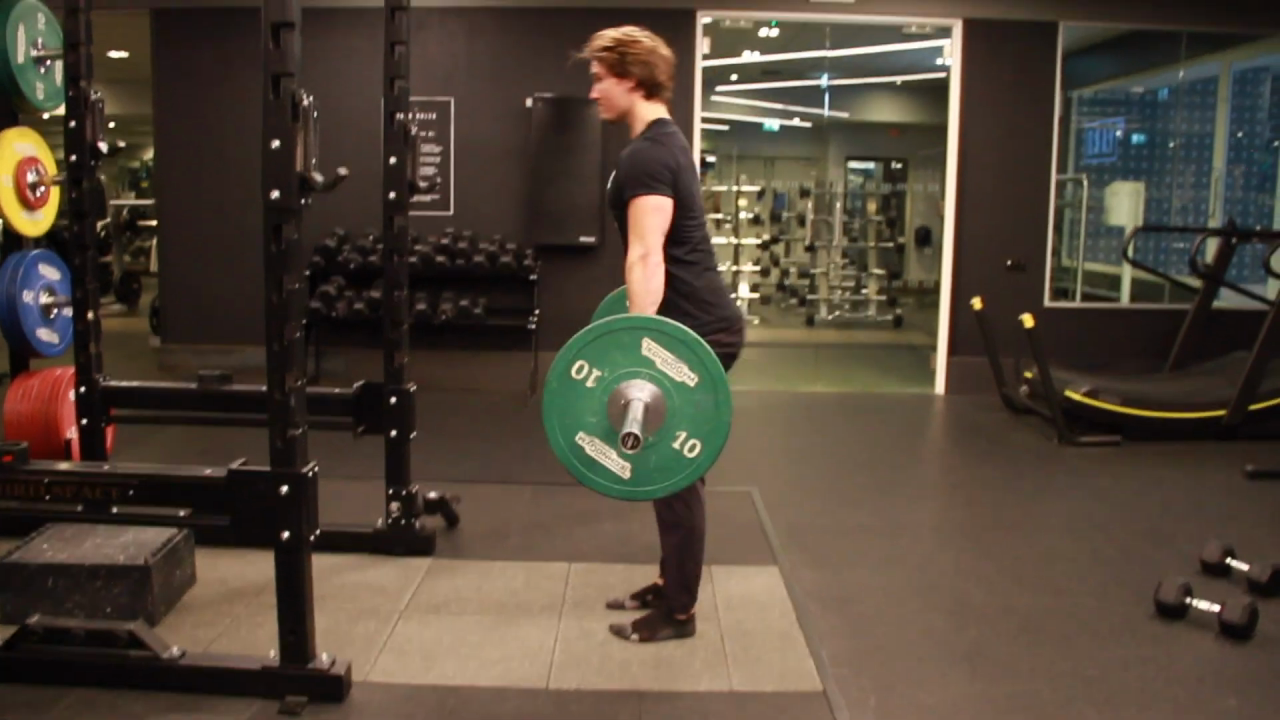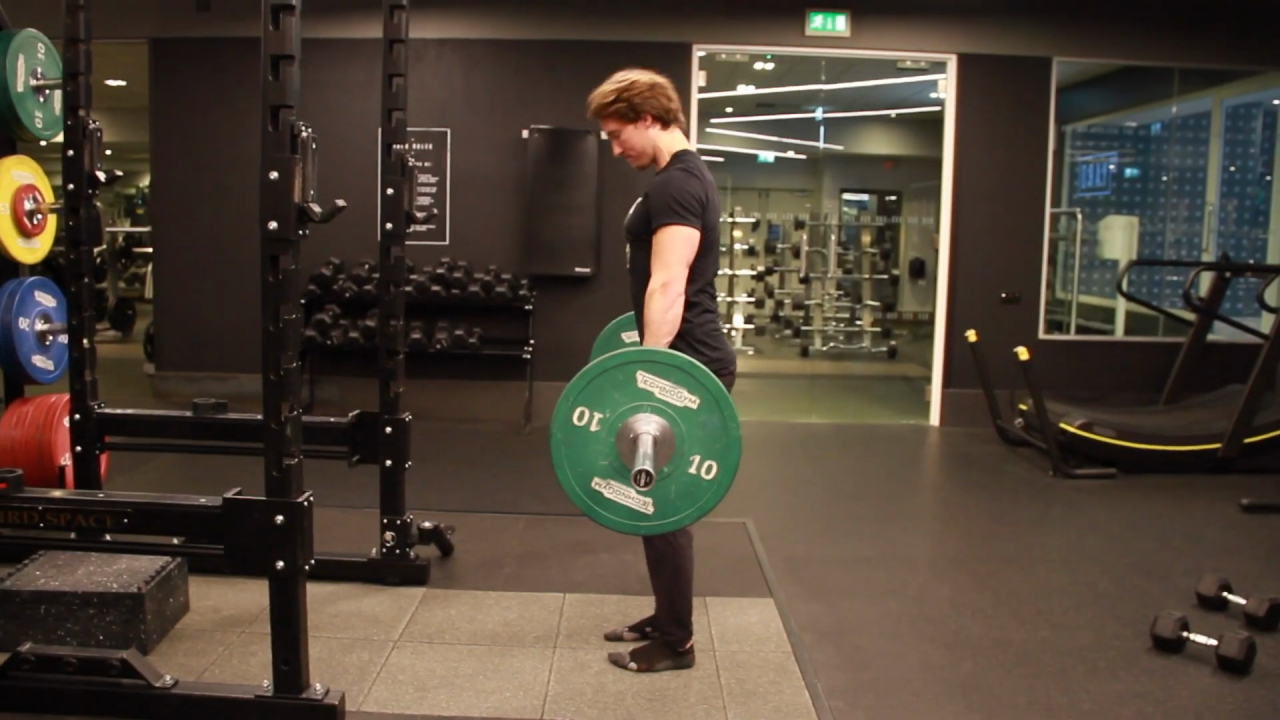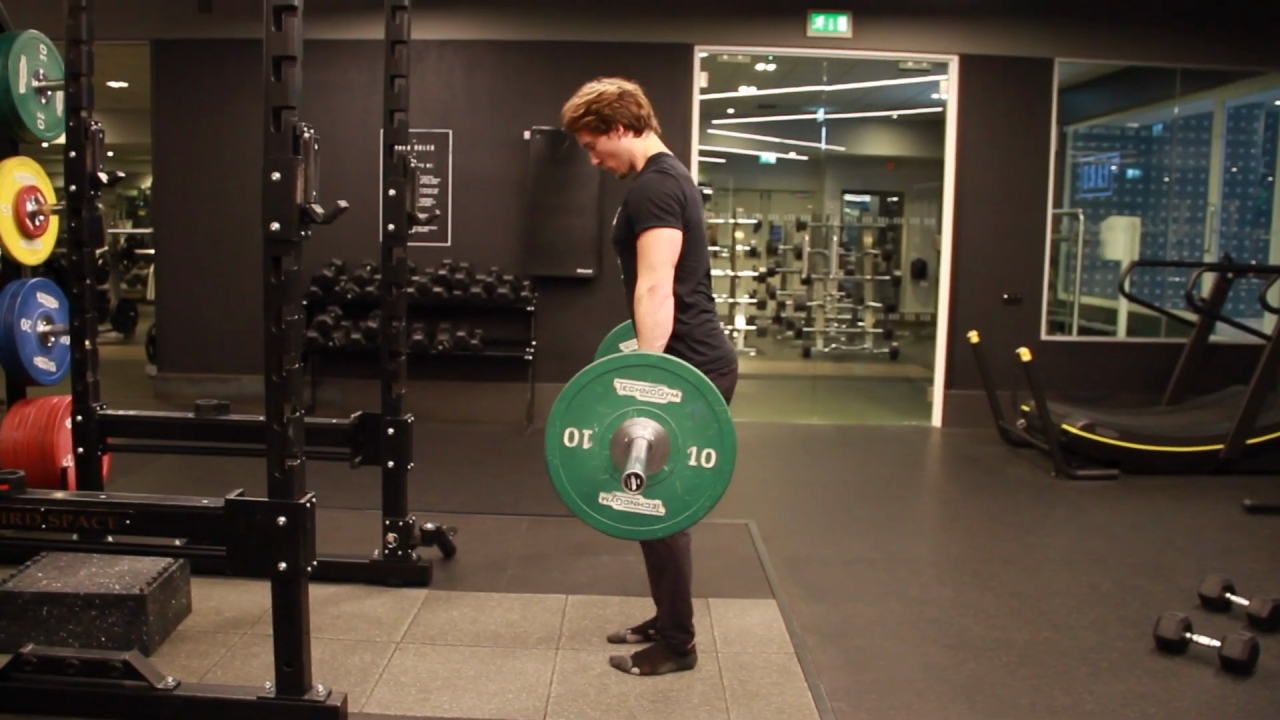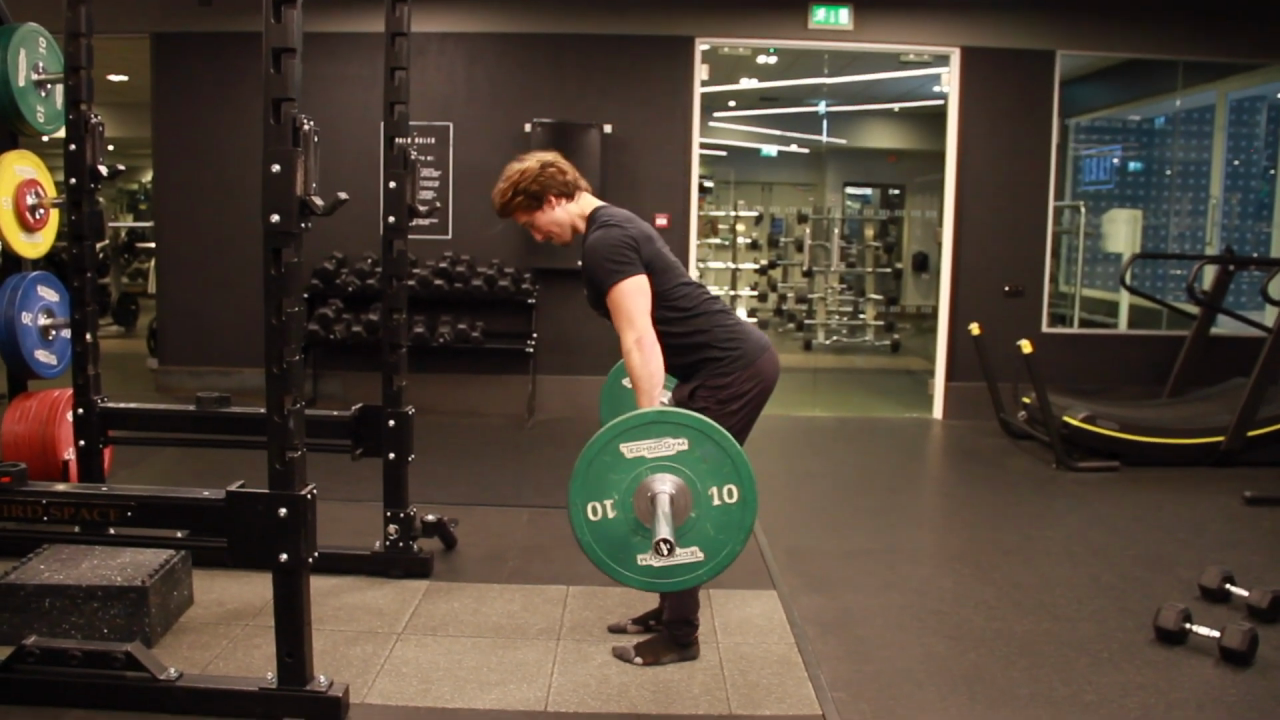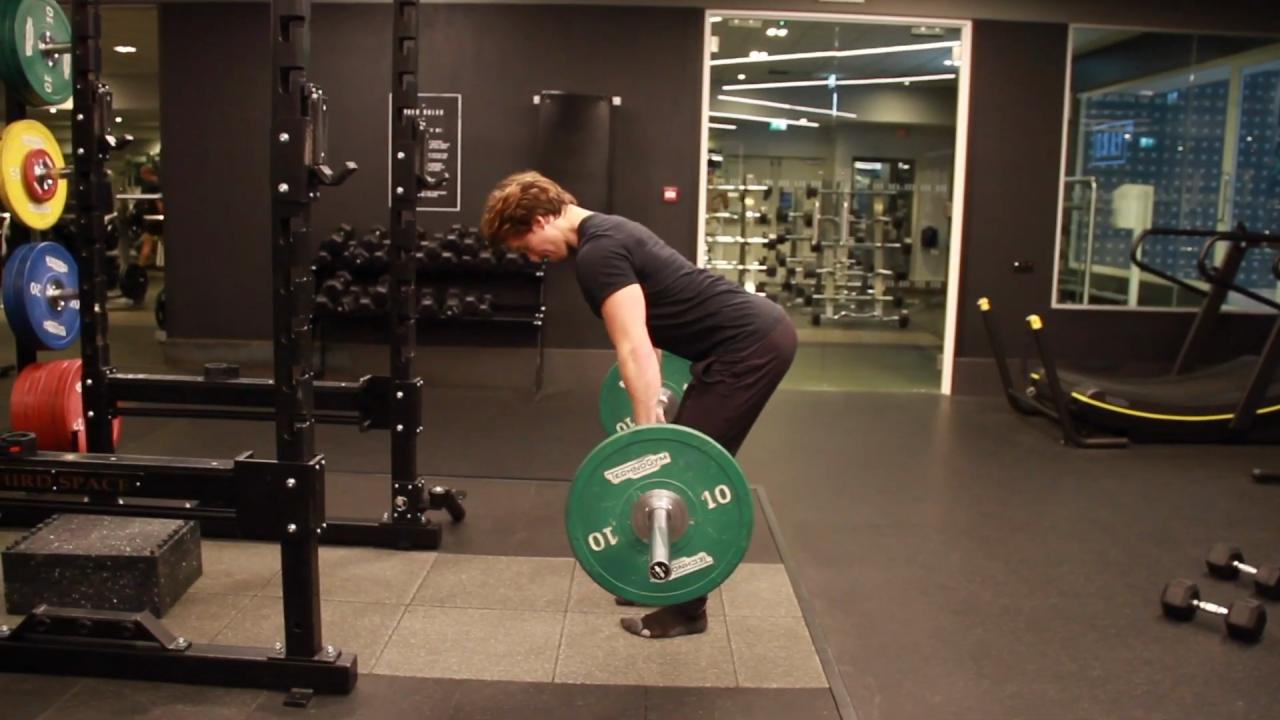
dt=1s
person 1, frame 1
left shoulder: (647, 153)
right shoulder: (660, 144)
left elbow: (644, 257)
left hip: (699, 332)
right hip: (702, 325)
left ankle: (677, 611)
right ankle: (670, 585)
person 1, frame 2
left shoulder: (676, 184)
right shoulder: (682, 178)
left elbow: (668, 286)
left hip: (687, 366)
right hip: (687, 360)
left ankle: (675, 641)
right ankle: (667, 618)
person 1, frame 3
left shoulder: (652, 186)
right shoulder: (668, 177)
left elbow: (657, 290)
left hip: (688, 369)
right hip: (695, 361)
left ankle: (676, 643)
right ankle: (669, 621)
person 1, frame 4
left shoulder: (604, 243)
right shoulder: (614, 226)
left elbow: (640, 339)
right elbow: (646, 332)
right wrist: (653, 408)
left hip: (732, 368)
right hip: (736, 359)
left ankle: (679, 635)
right ankle: (670, 611)
person 1, frame 5
left shoulder: (597, 254)
right shoulder: (608, 231)
left elbow: (634, 348)
right elbow: (646, 332)
right wrist: (654, 408)
left hip: (750, 346)
right hip: (759, 331)
left ankle: (686, 608)
